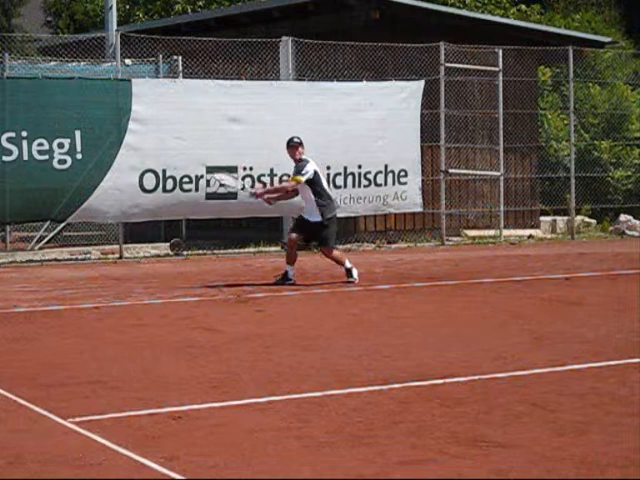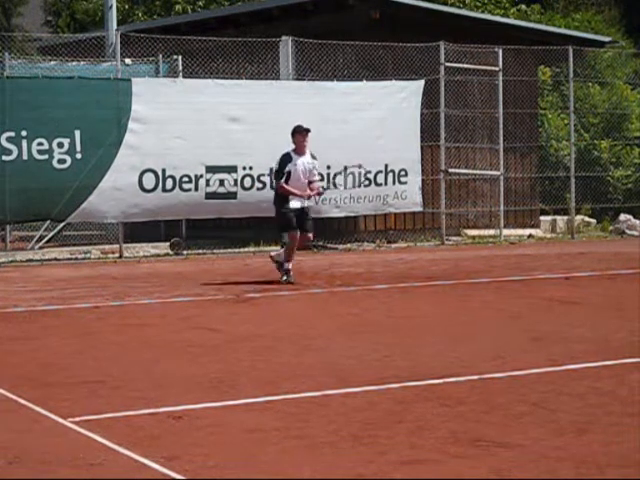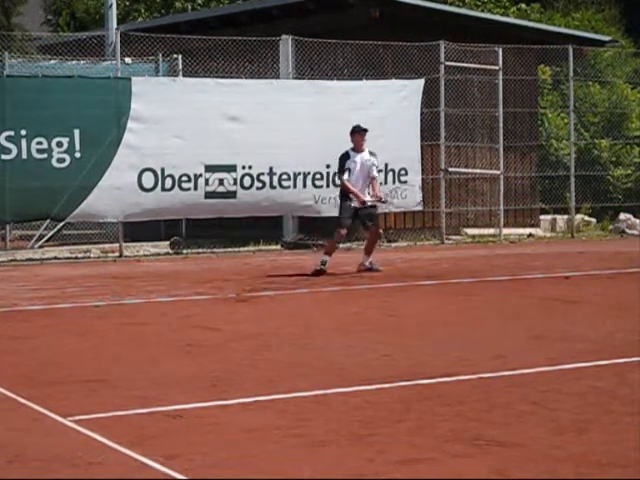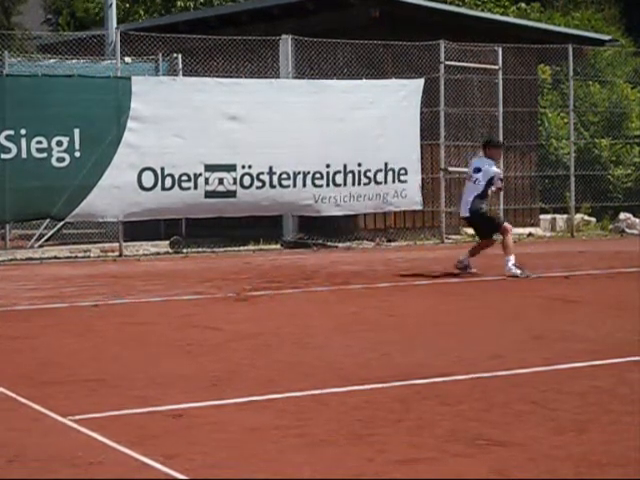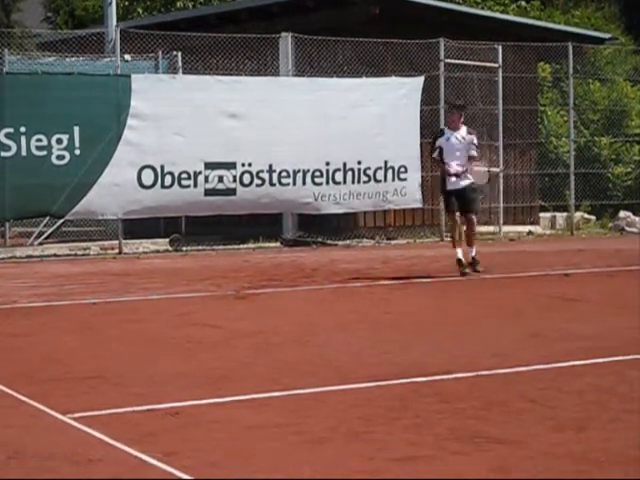
dt=1s
person 1, frame 1
left shoulder: (305, 165)
right shoulder: (299, 166)
left elbow: (290, 186)
right elbow: (295, 191)
left wrist: (265, 191)
right wrist: (274, 198)
left hip: (325, 215)
right hip: (309, 215)
left knee: (327, 250)
right knee: (292, 239)
left ankle: (350, 268)
right ankle: (289, 275)
person 1, frame 2
left shoulder: (312, 159)
right shoulder: (285, 159)
left elbow: (312, 182)
right elbow: (280, 186)
left wrist: (315, 189)
right wrist: (301, 194)
left hip: (301, 204)
right hip: (285, 203)
left knee: (308, 237)
right knee: (294, 236)
left ankle: (279, 256)
right ankle: (287, 270)
person 1, frame 3
left shoulder: (372, 156)
right shoulder: (345, 157)
left elbow: (374, 178)
right elbow: (344, 181)
left wrist: (377, 192)
right wrist: (358, 195)
left hip: (367, 202)
right hip: (349, 202)
left knee: (376, 232)
right knee: (341, 232)
left ankle: (366, 262)
right ankle: (323, 262)
person 1, frame 4
left shoulder: (475, 161)
right shoulder: (495, 171)
right elbow: (498, 188)
right wrist: (491, 190)
left hip: (466, 210)
right hip: (476, 210)
left knee: (488, 240)
right knee: (507, 230)
left ankle: (463, 262)
right ankle: (510, 267)
person 1, frame 5
left shoulder: (470, 134)
right shoulder: (441, 135)
left elbow: (473, 157)
right elbow: (434, 158)
left wrist: (467, 168)
right wrist: (445, 168)
left hip: (466, 182)
right hip: (449, 184)
left knee: (471, 219)
right knee: (454, 219)
left ankle: (473, 257)
right ankle: (460, 259)
